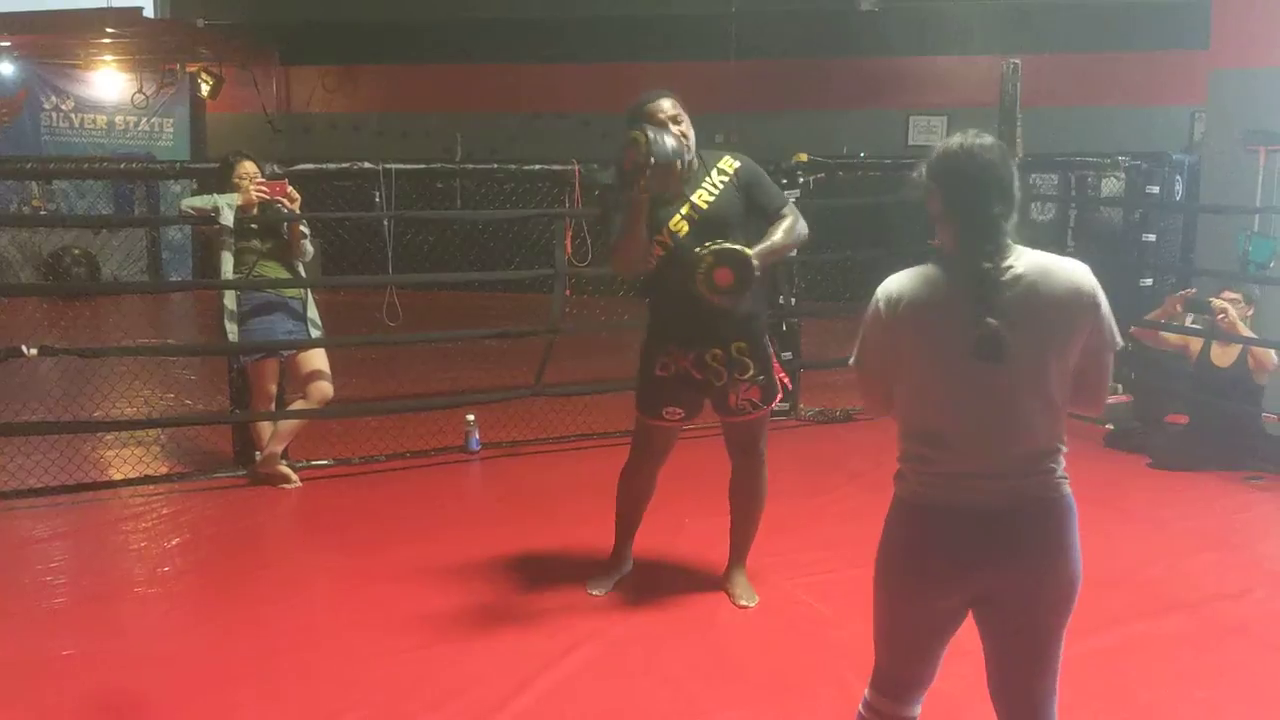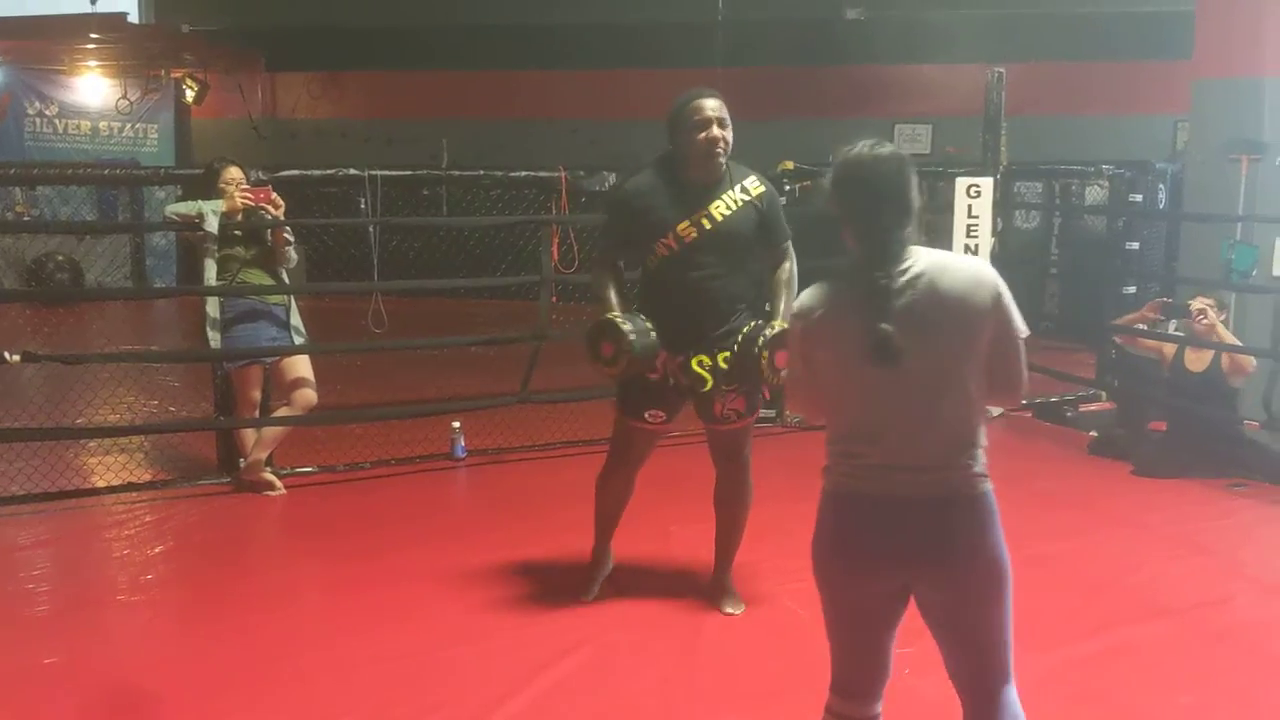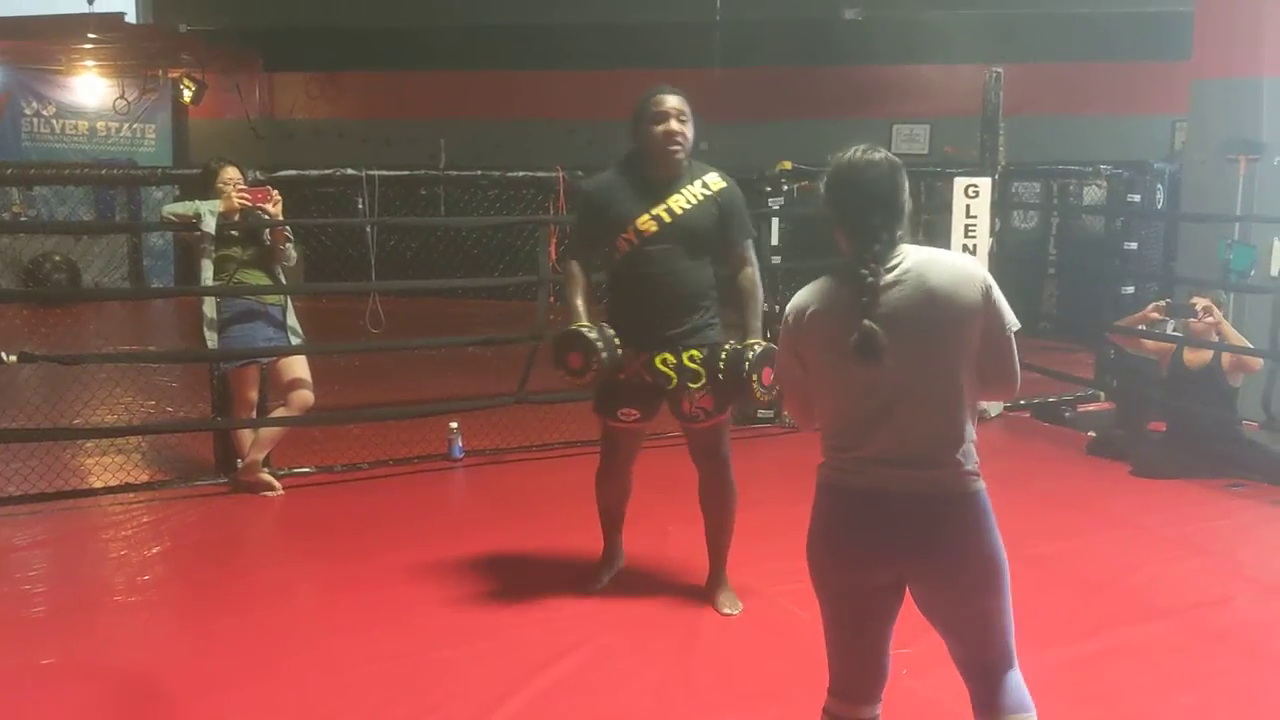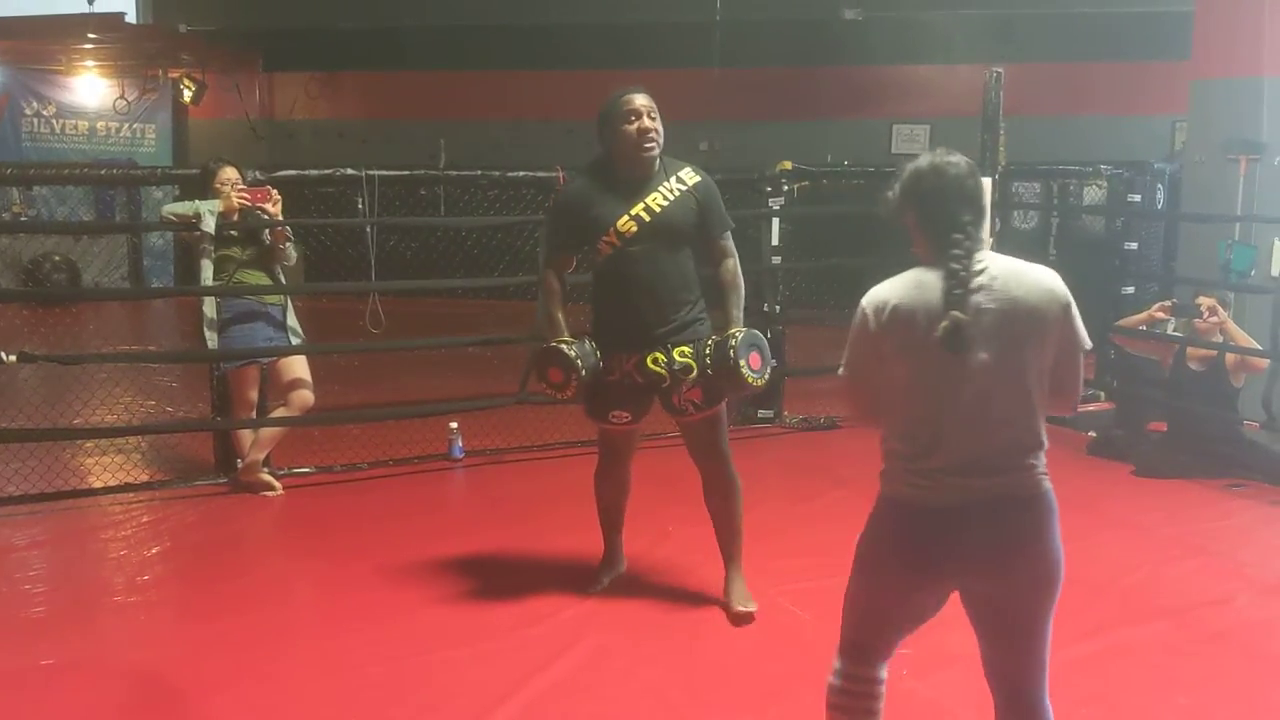
dt=0.4s
person 1, frame 1
left shoulder: (898, 296)
right shoulder: (1076, 285)
left elbow: (877, 401)
right elbow: (1092, 397)
left hip: (929, 525)
right hip: (1037, 526)
person 1, frame 2
left shoulder: (814, 309)
right shoulder: (978, 281)
left elbow: (813, 409)
right elbow: (1009, 390)
left hip: (856, 520)
right hip: (957, 516)
person 1, frame 3
left shoulder: (807, 308)
right shoulder: (967, 278)
left elbow: (803, 414)
right elbow: (1004, 383)
left hip: (850, 516)
right hip: (950, 512)
right knee: (995, 673)
person 1, frame 4
left shoulder: (884, 303)
right shoulder: (1046, 289)
left elbow: (864, 410)
right elbow: (1065, 399)
left hip: (914, 521)
right hip: (1019, 520)
left knee: (859, 656)
person 2, frame 1
left shoulder: (736, 171)
right shoulder: (634, 191)
left elbow: (795, 225)
right elbow: (627, 267)
left wrist: (754, 255)
right wrist: (642, 197)
left hip: (740, 341)
right hip: (672, 346)
left knee: (749, 454)
right knee: (646, 454)
left ankle: (737, 566)
right ankle: (621, 555)
person 2, frame 2
left shoulder: (756, 191)
right shoulder: (640, 192)
left elbow: (783, 258)
right elbow: (608, 259)
left wrist: (780, 320)
right wrist: (614, 313)
left hip: (729, 349)
right hip: (657, 349)
left knee: (734, 463)
right knee: (624, 455)
left ankle: (722, 574)
right ankle: (601, 555)
person 2, frame 3
left shoulder: (719, 189)
right shoulder: (604, 190)
left elbow: (744, 265)
right elbow: (579, 259)
left wrist: (754, 336)
right wrist: (580, 319)
left hip: (698, 345)
right hip: (627, 347)
left knee: (714, 461)
right knee: (616, 457)
left ankle: (718, 576)
right ankle: (612, 551)
person 2, frame 4
left shoulder: (693, 183)
right shoulder: (579, 195)
left elbow: (725, 257)
right elbow: (555, 269)
left wrist: (735, 328)
right wrist: (559, 333)
left hip: (688, 340)
right hip: (617, 348)
left knee: (714, 457)
right knee: (614, 455)
left ankle: (733, 573)
right ankle: (613, 555)
person 3, frame 1
left shoulder: (277, 215)
right shoulder: (226, 220)
left elbow: (304, 254)
right elbow: (186, 206)
left wrist: (295, 217)
right wrist: (237, 202)
left hip: (297, 308)
right hip: (259, 309)
left knee: (321, 390)
right knee: (265, 395)
left ankle: (269, 457)
right ankle: (270, 461)
person 3, frame 2
left shoulder: (260, 221)
right shoulder: (210, 226)
left elbow: (288, 261)
right elbow: (170, 211)
left wrist: (279, 223)
right wrist: (223, 208)
left hip: (280, 315)
right hip: (242, 315)
left knee: (305, 397)
right knee: (249, 402)
left ankle: (253, 465)
right ankle: (254, 468)
person 3, frame 3
right shoulder: (207, 226)
left elbow: (287, 258)
right elbow: (168, 212)
left wrist: (277, 220)
right wrist: (220, 208)
left hip: (277, 315)
right hip: (239, 315)
left knee: (302, 397)
right knee: (246, 402)
left ankle: (251, 465)
right ankle: (251, 469)
person 3, frame 4
right shoulder: (207, 226)
left elbow: (287, 258)
right elbow: (167, 212)
left wrist: (277, 220)
right wrist: (219, 208)
left hip: (277, 315)
right hip: (238, 315)
left knee: (302, 397)
right knee: (246, 403)
left ankle: (251, 464)
right ankle: (251, 468)
person 4, frame 1
left shoulder: (1254, 351)
right shoulder: (1197, 342)
right elbow: (1139, 333)
left wrist: (1235, 322)
right wrist: (1166, 312)
left hip: (1245, 442)
right hip: (1199, 437)
person 4, frame 2
left shoulder: (1227, 355)
right shoulder: (1170, 348)
left elbow: (1249, 367)
right elbow: (1116, 332)
left wrist: (1215, 325)
right wrist: (1142, 316)
left hip: (1226, 445)
right hip: (1179, 443)
person 4, frame 3
left shoulder: (1228, 355)
right shoulder: (1169, 348)
left elbow: (1256, 365)
right elbow: (1115, 335)
left wrist: (1221, 323)
right wrist: (1144, 317)
left hip: (1224, 444)
right hip: (1177, 443)
left knee: (1272, 466)
person 4, frame 4
left shoulder: (1232, 355)
right shoulder: (1172, 349)
left elbow: (1262, 364)
right elbow: (1117, 334)
left wrist: (1226, 323)
right wrist: (1149, 316)
left hip: (1227, 443)
right hip: (1180, 441)
left knee: (1274, 466)
right knee: (1145, 459)
